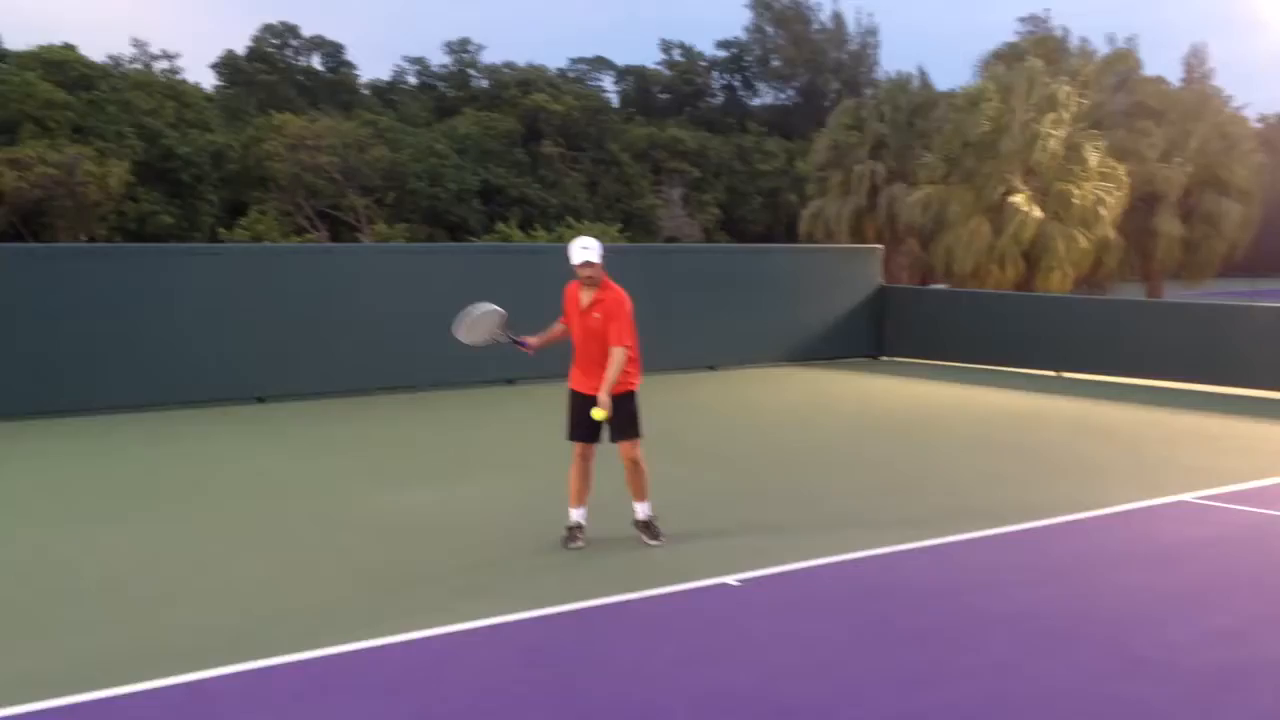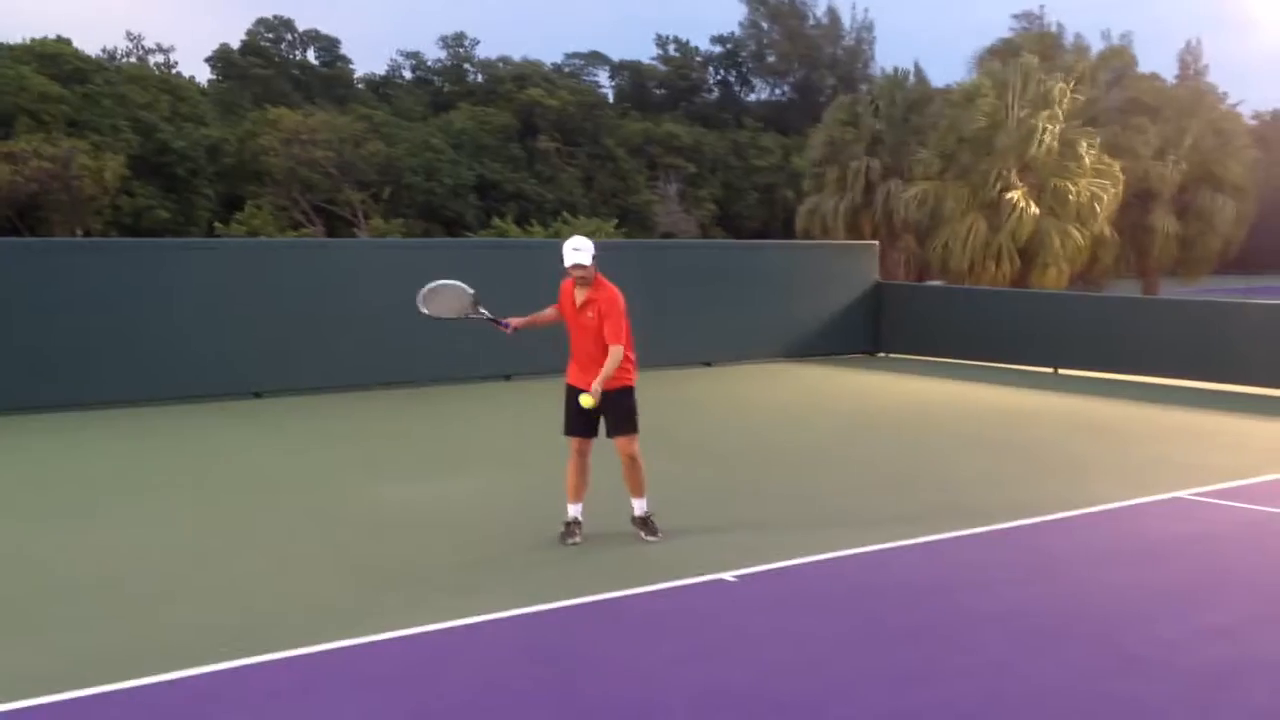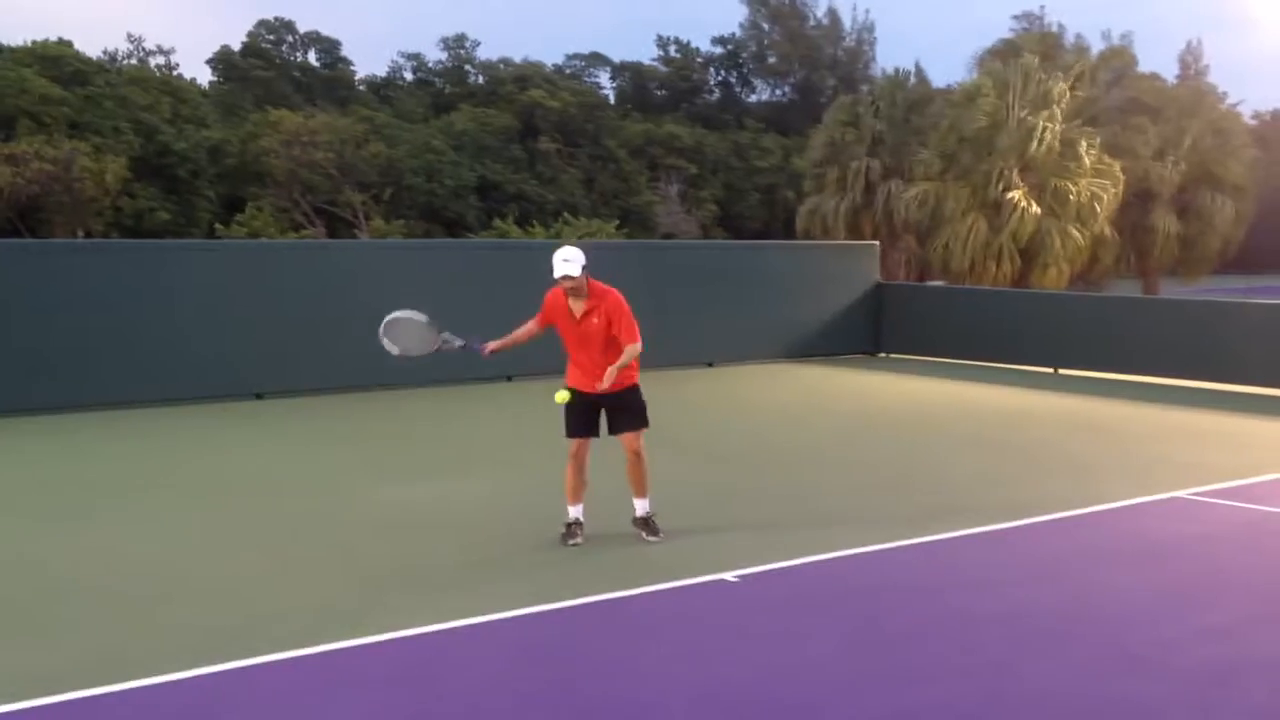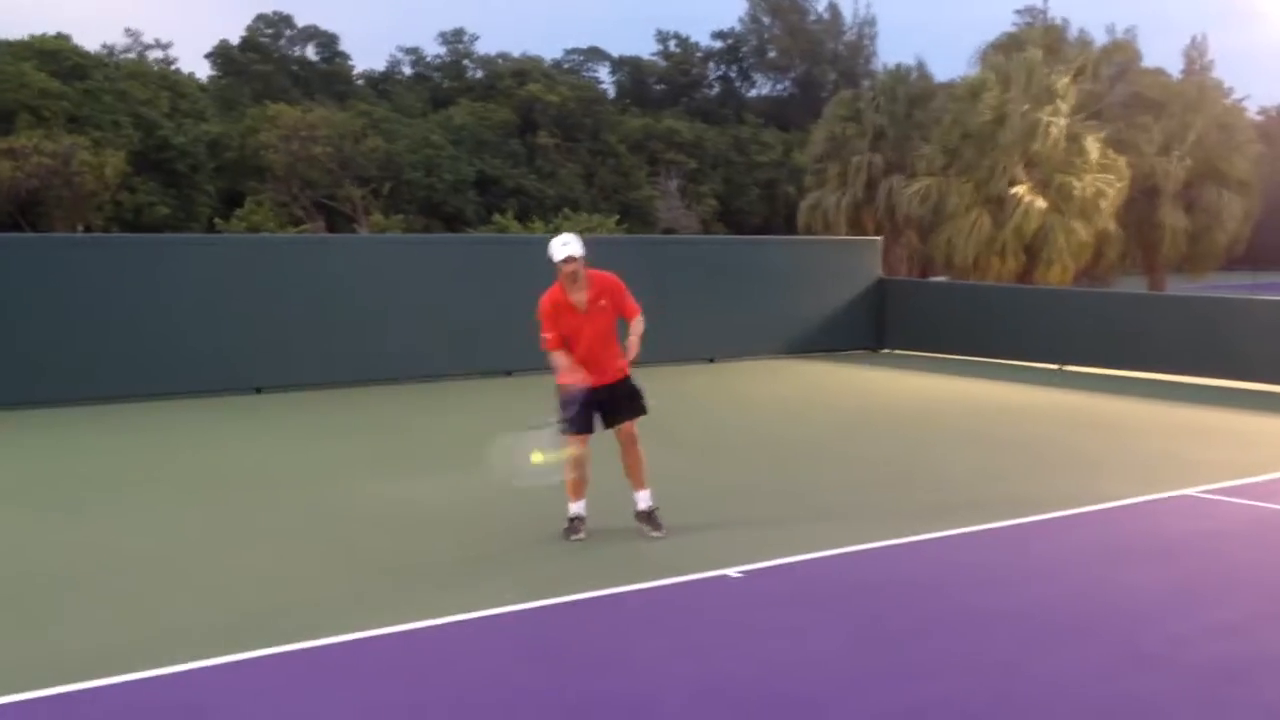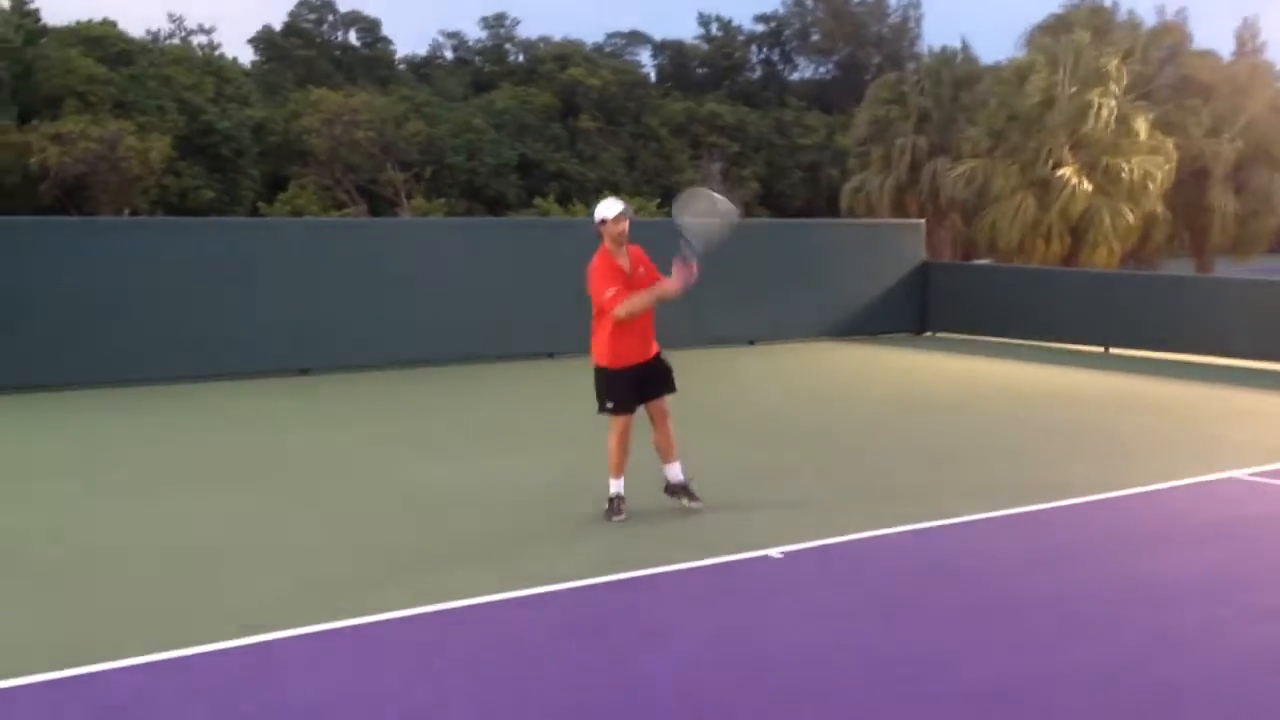
dt=0.2s
person 1, frame 1
left shoulder: (616, 299)
right shoulder: (570, 292)
left elbow: (619, 351)
left wrist: (606, 391)
right wrist: (542, 339)
left hip: (618, 389)
right hip: (581, 387)
left knee: (631, 455)
right knee: (581, 454)
left ankle: (643, 517)
right ankle: (576, 523)
person 1, frame 2
left shoulder: (610, 297)
right shoulder: (566, 288)
left elbow: (619, 350)
left wrist: (601, 380)
right wrist: (526, 321)
left hip: (615, 384)
right hip: (578, 383)
left knee: (628, 451)
right knee: (578, 450)
left ankle: (641, 514)
right ankle: (573, 518)
person 1, frame 3
left shoulder: (610, 299)
right shoulder: (553, 300)
left elbow: (634, 344)
right elbow: (538, 323)
left wrist: (616, 368)
right wrist: (504, 342)
left hip: (620, 384)
right hip: (580, 387)
left knee: (634, 448)
right knee: (576, 452)
left ankle: (643, 514)
right ankle: (574, 519)
person 1, frame 4
left shoulder: (609, 282)
right shoulder: (550, 303)
left elbow: (635, 314)
right elbow: (554, 350)
left wrist: (634, 339)
right wrist: (570, 372)
left hip: (615, 376)
right hip: (577, 382)
left knee: (629, 439)
right knee: (577, 448)
left ankle: (645, 508)
right ankle: (576, 515)
person 1, frame 5
left shoulder: (639, 255)
right shoulder: (599, 267)
left elbow: (658, 290)
right elbow: (621, 310)
left wrist: (676, 281)
right wrist: (661, 290)
left hip: (646, 352)
right hip: (613, 359)
left knee: (660, 414)
right knee: (620, 426)
left ankle: (676, 481)
right ankle: (615, 493)
